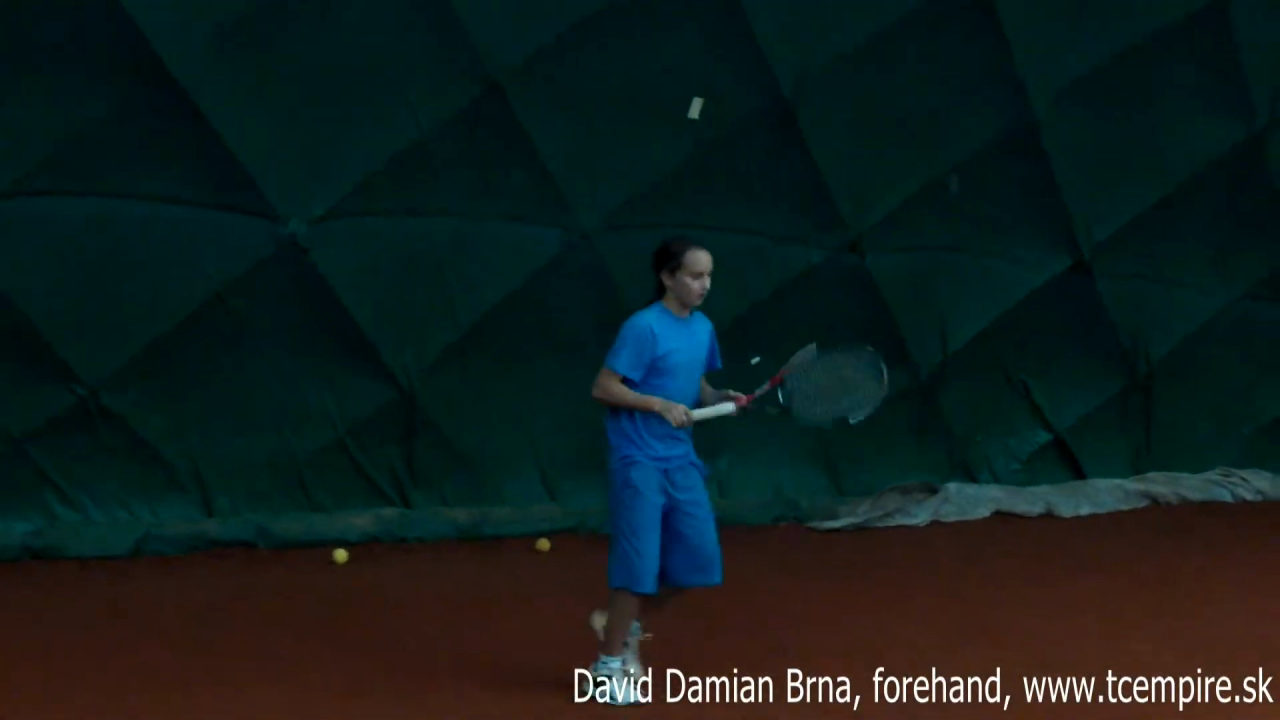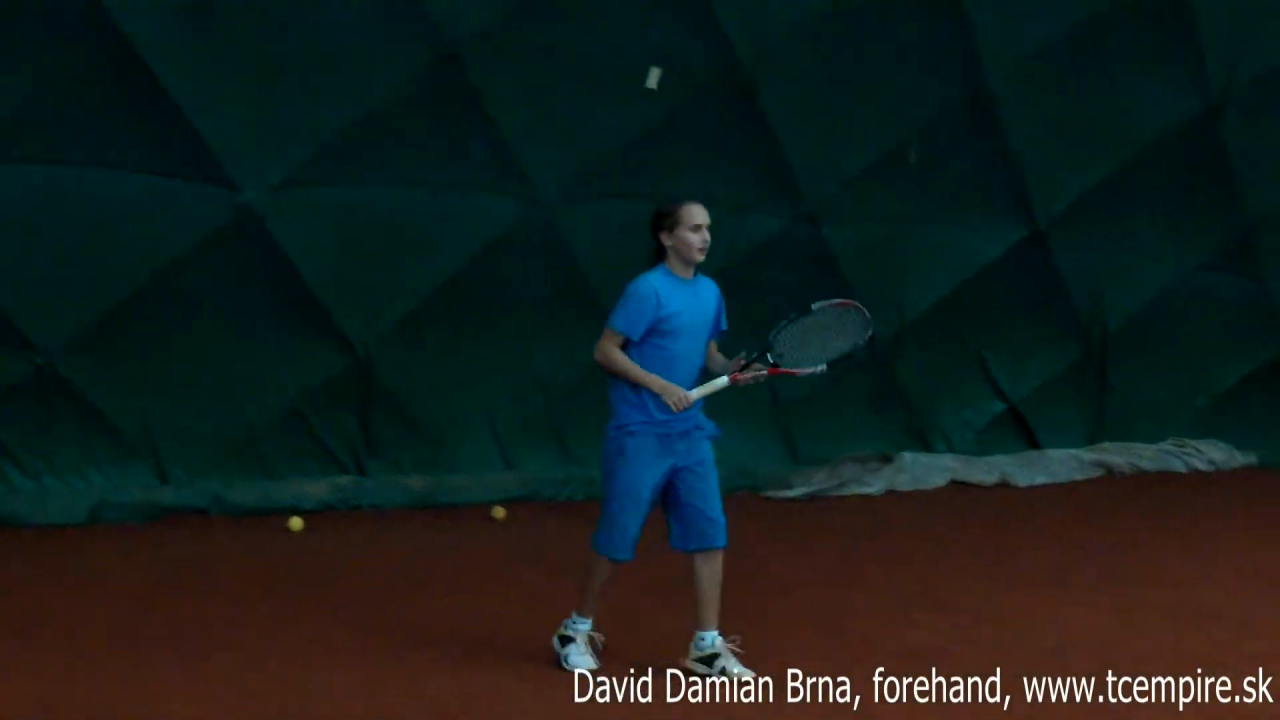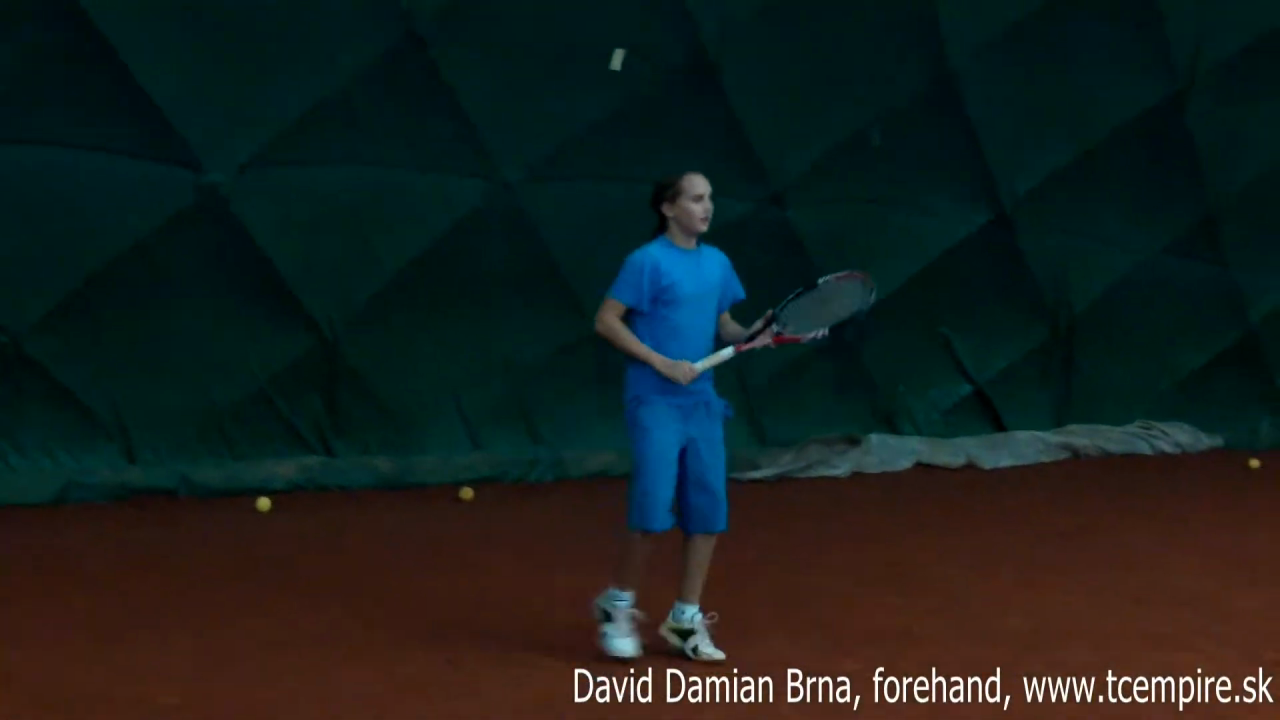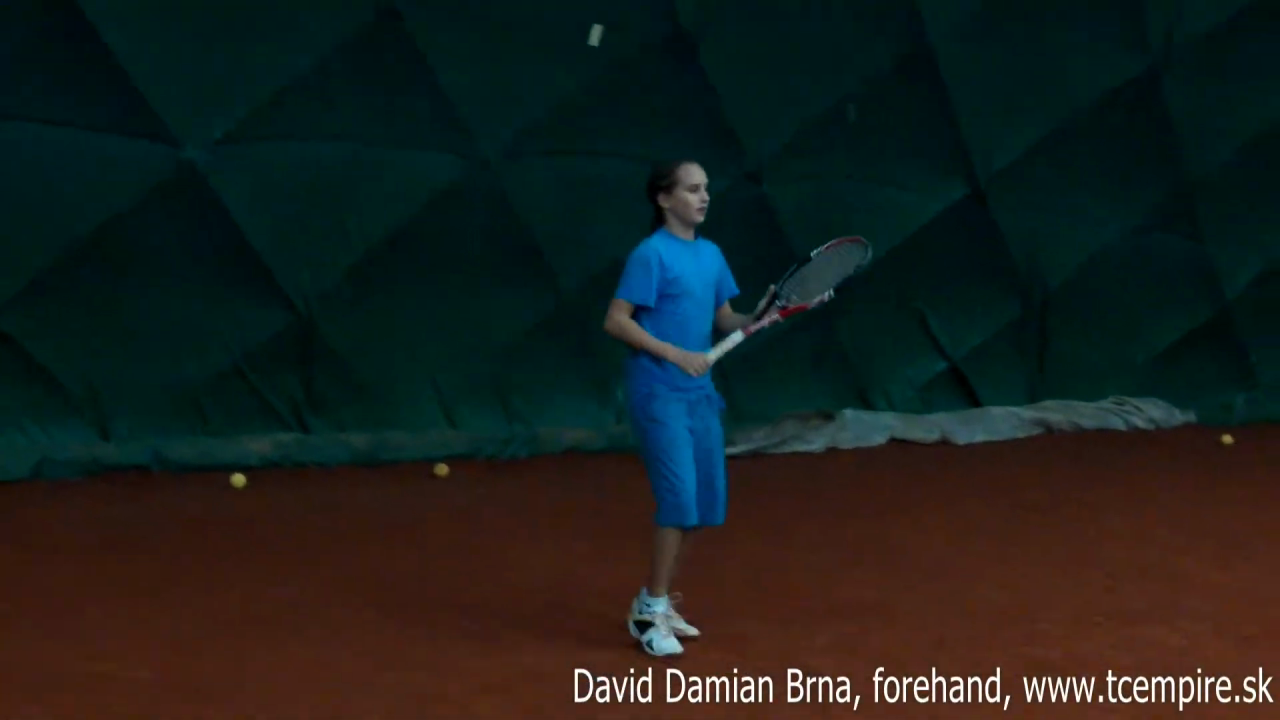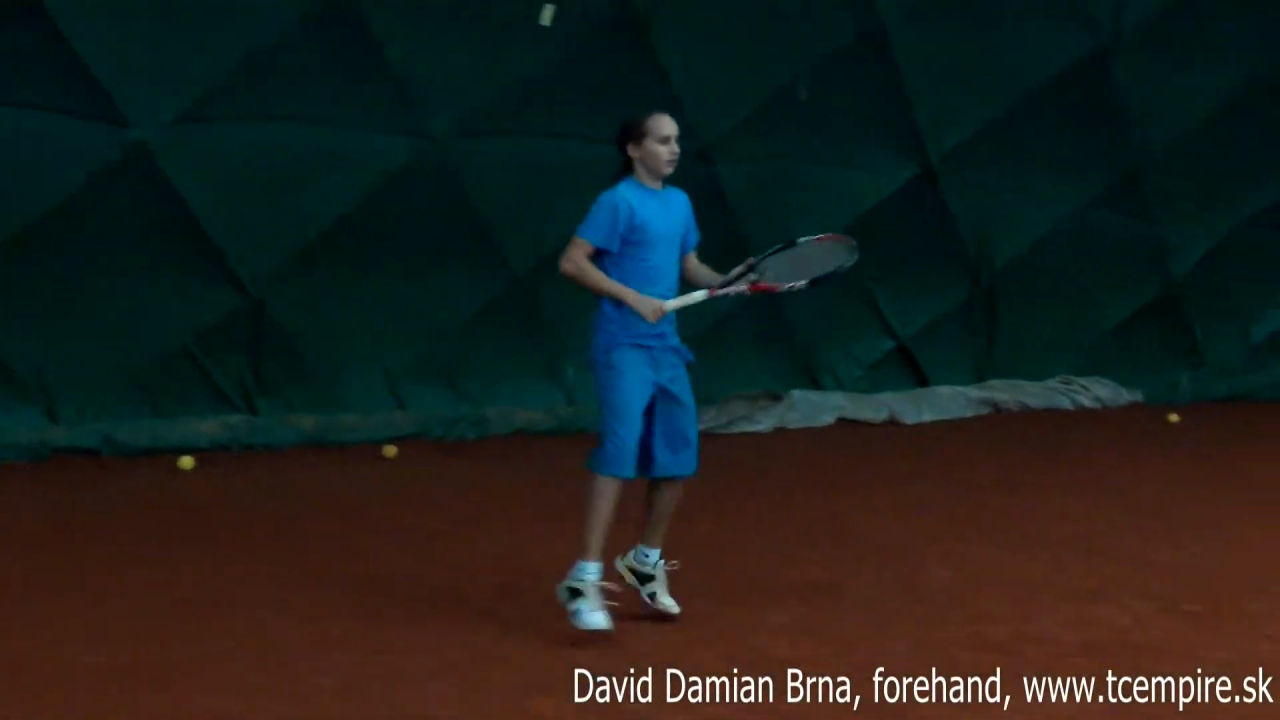
dt=0.2s
person 1, frame 1
left shoulder: (704, 329)
right shoulder: (642, 328)
right elbow: (603, 390)
left wrist: (723, 398)
right wrist: (659, 405)
left hip: (682, 462)
right hip: (638, 464)
left knee: (701, 562)
right knee: (638, 565)
left ankle: (620, 625)
right ankle: (608, 666)
person 1, frame 2
left shoulder: (709, 292)
right shoulder: (646, 290)
right elbow: (605, 351)
left wrist: (730, 367)
right wrist: (658, 385)
left hip: (690, 431)
right hip: (639, 431)
left knee: (709, 529)
right knee: (618, 534)
left ankle: (707, 643)
right ankle: (577, 629)
person 1, frame 3
left shoulder: (716, 262)
right shoulder: (646, 261)
right elbow: (605, 320)
left wrist: (752, 333)
right wrist: (660, 362)
left hip: (701, 403)
right hip: (652, 401)
left knee: (707, 512)
right knee: (653, 510)
left ankle: (687, 622)
right ankle: (616, 602)
person 1, frame 4
left shoulder: (711, 254)
right shoulder: (651, 255)
left elbow: (723, 321)
right elbow: (615, 320)
left wrist: (756, 318)
right wrist: (672, 355)
left hip: (699, 395)
right hip: (657, 395)
left knee: (707, 503)
right knee: (679, 499)
left ankle: (662, 599)
right ankle: (649, 609)
person 1, frame 5
left shoulder: (678, 203)
right shoulder: (617, 202)
left elbow: (689, 268)
right elbow: (570, 261)
left wrist: (728, 282)
right wrist: (630, 298)
left hip: (664, 345)
right hip: (621, 347)
left knee: (678, 455)
right knee: (616, 456)
left ankle: (644, 559)
right ankle: (585, 577)
